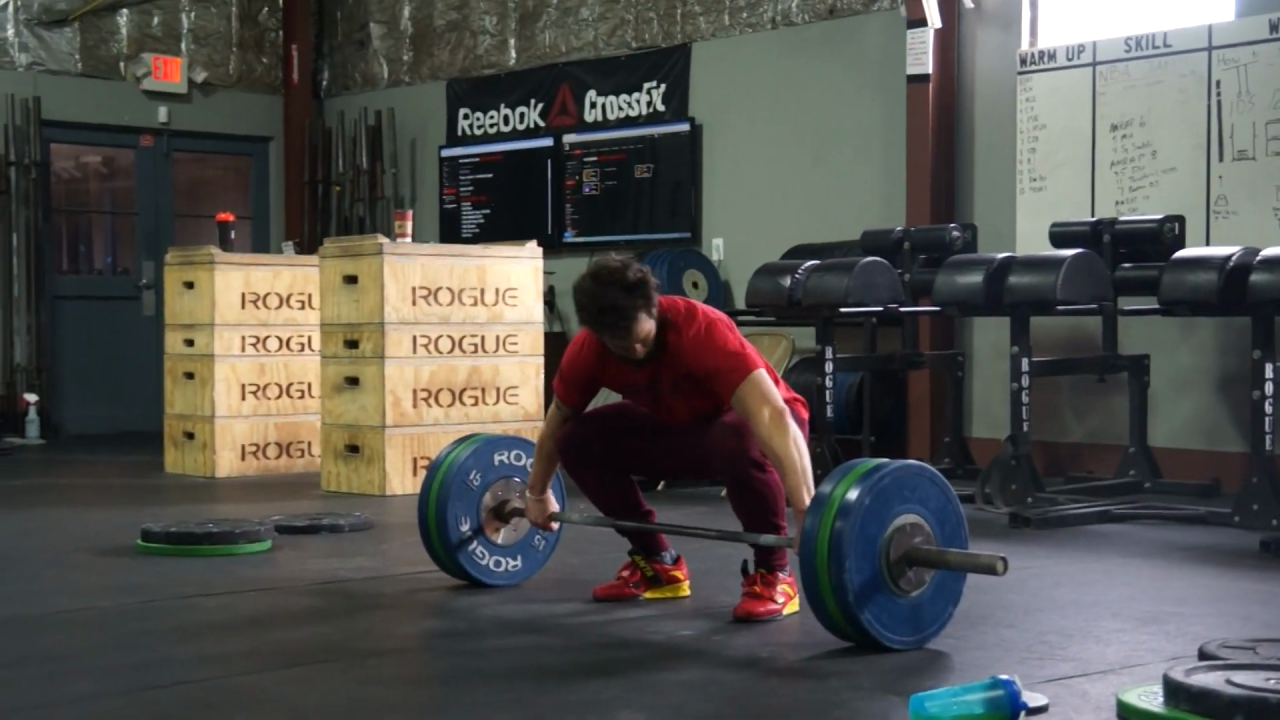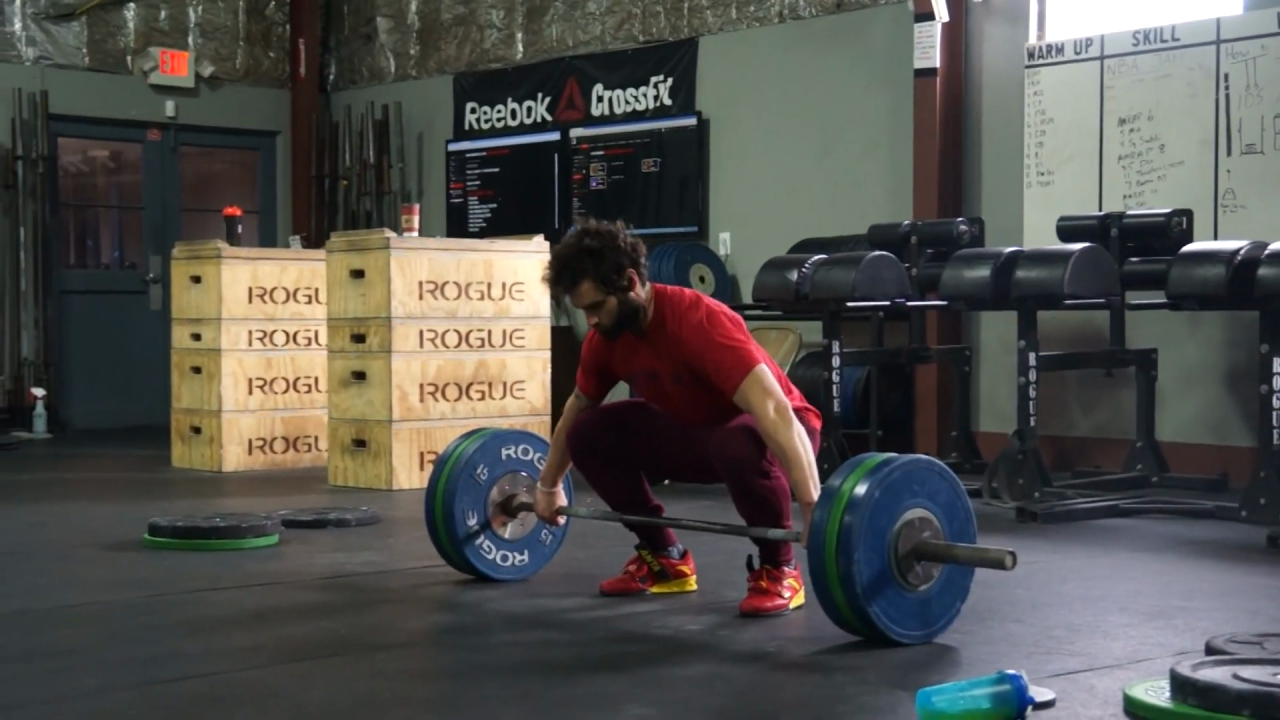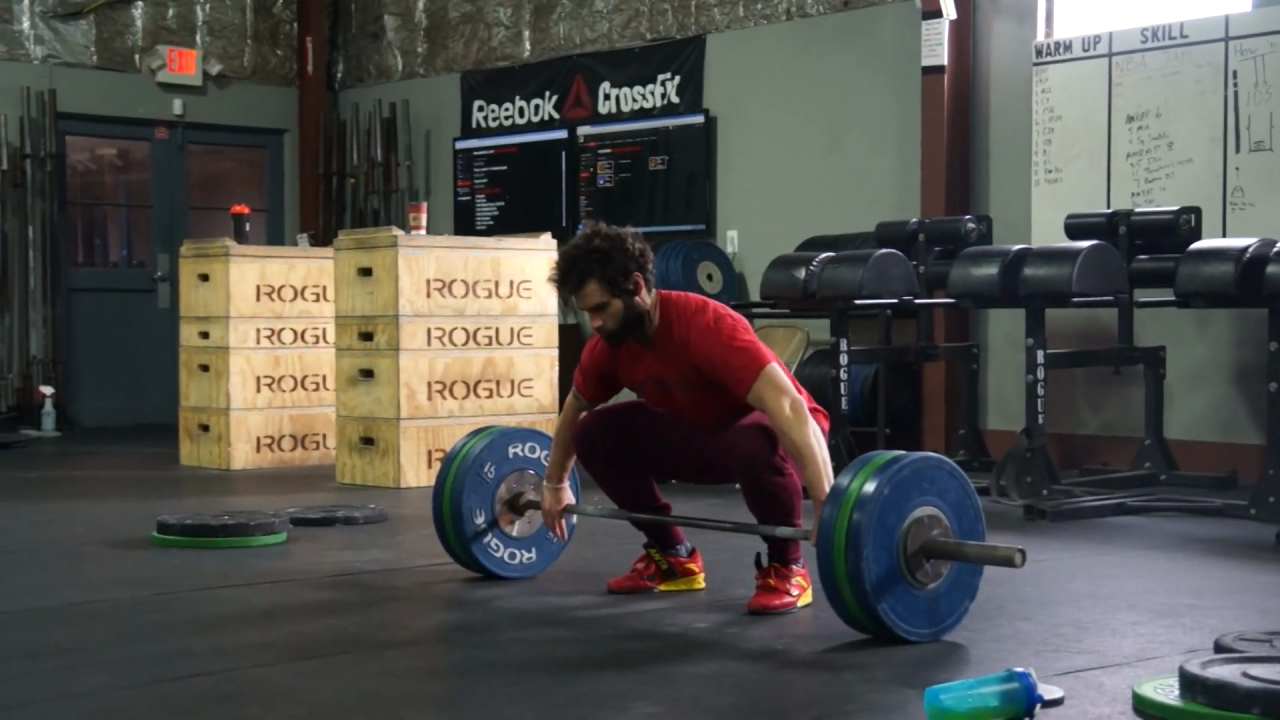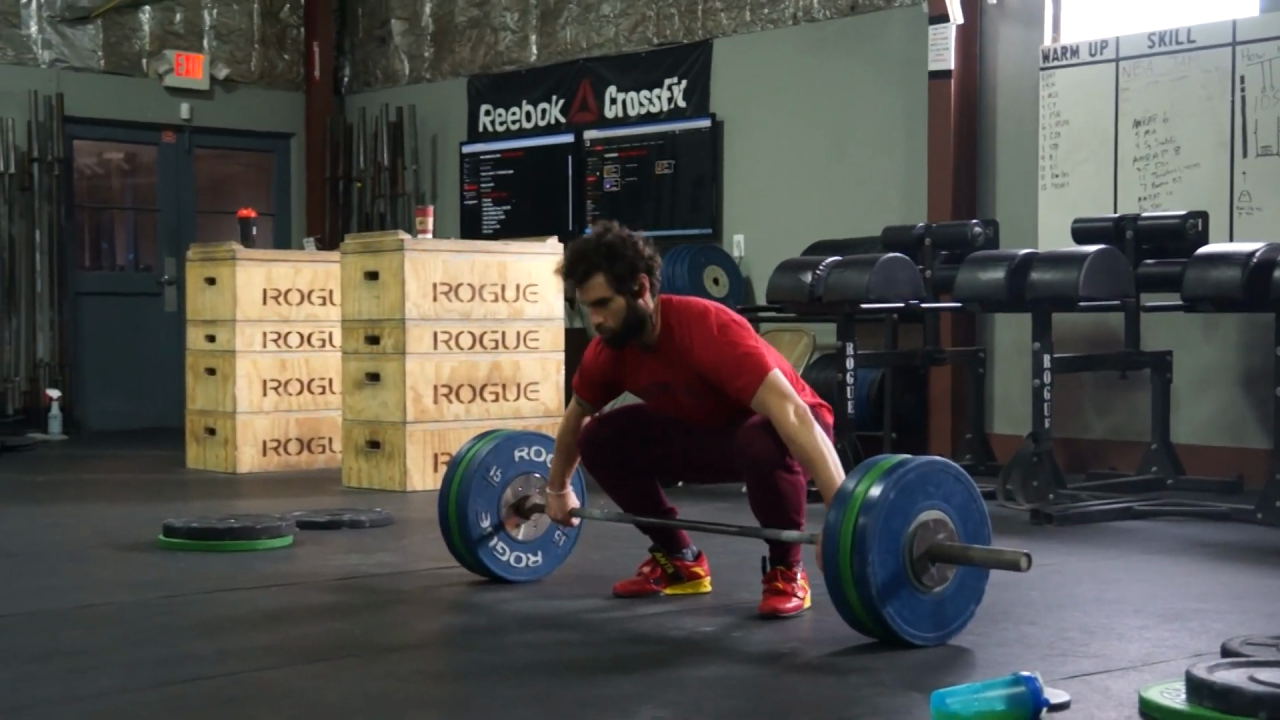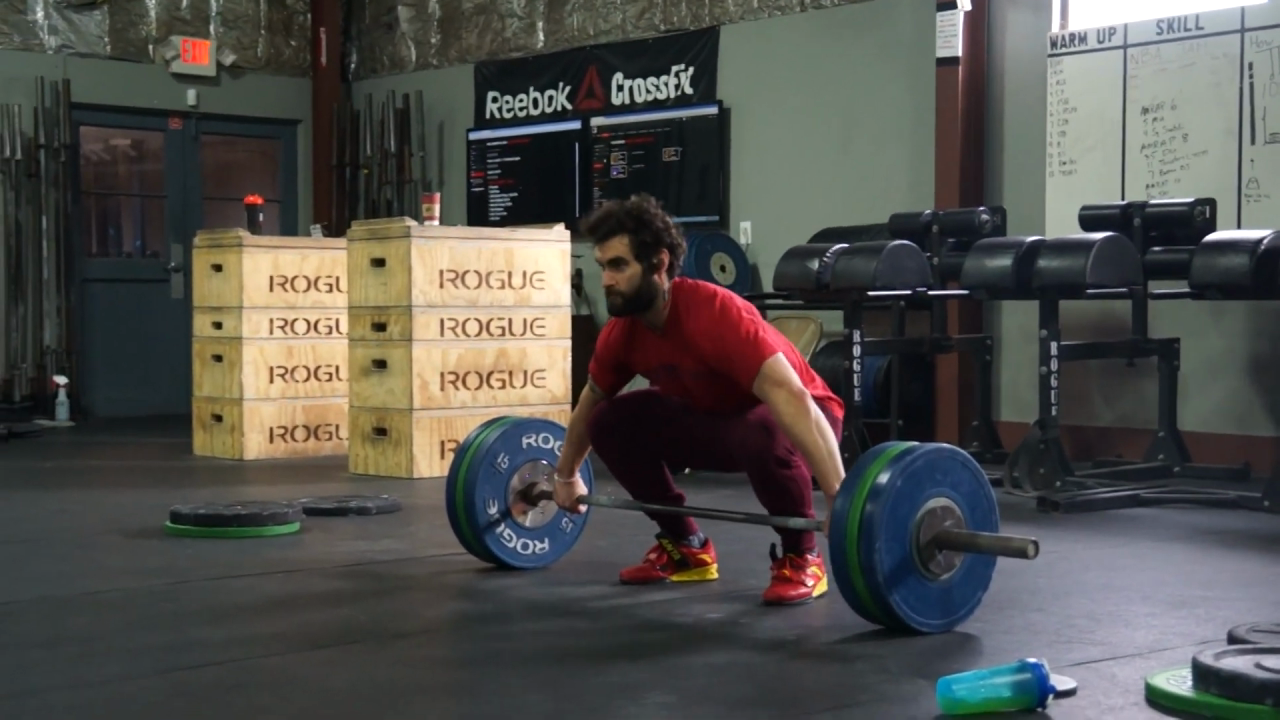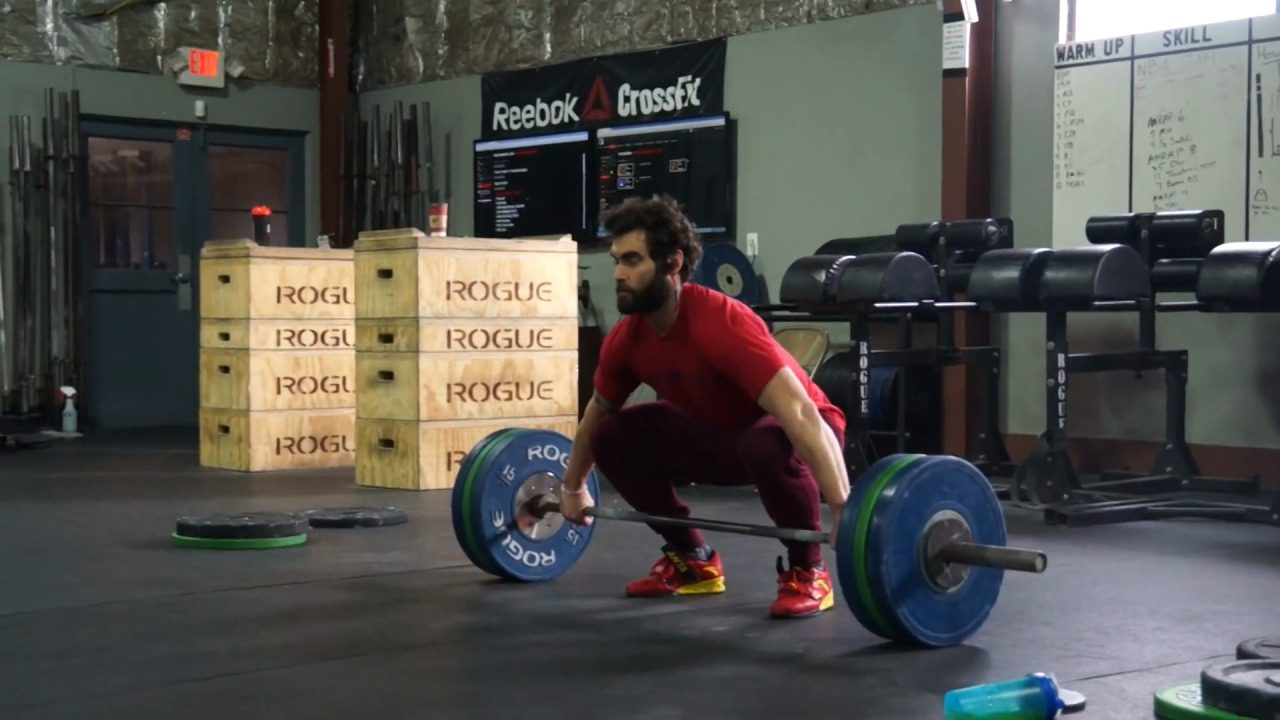
dt=0.3s
person 1, frame 1
left shoulder: (700, 330)
right shoulder: (588, 351)
left elbow: (773, 416)
right elbow: (559, 417)
left wrist: (808, 514)
right wrist: (537, 494)
left hip: (757, 424)
left knee: (738, 444)
right knee: (578, 441)
left ankle: (773, 575)
right ankle: (658, 563)
person 1, frame 2
left shoulder: (700, 322)
right shoulder: (605, 337)
left elbow: (773, 410)
right elbow: (579, 406)
left wrist: (813, 508)
right wrist: (549, 485)
left hip: (769, 432)
right hip: (696, 432)
left knee: (739, 446)
right knee: (587, 434)
left ankle: (779, 569)
right ankle: (665, 557)
person 1, frame 3
left shoulder: (707, 327)
right shoulder: (608, 346)
left elbow: (788, 408)
right elbow: (575, 410)
left wrist: (828, 507)
right wrist: (555, 485)
left hip: (780, 428)
right hip: (703, 432)
left knee: (757, 446)
right knee: (595, 435)
left ankle: (787, 568)
right ankle: (672, 556)
person 1, frame 4
left shoulder: (709, 331)
right shoulder: (607, 351)
left elbow: (791, 415)
right elbow: (577, 415)
right wrist: (558, 490)
left hip: (774, 425)
right hip: (706, 432)
left knee: (767, 447)
right knee: (599, 440)
left ankle: (786, 571)
right ankle: (678, 559)
person 1, frame 5
left shoulder: (714, 316)
right shoulder: (621, 333)
left elbow: (790, 399)
right elbow: (591, 401)
left wrist: (839, 498)
right wrist: (566, 476)
left hip: (795, 419)
right hip: (716, 417)
left knee: (761, 438)
right knee: (609, 422)
left ankle: (801, 558)
right ankle: (685, 546)
person 1, frame 6
left shoulder: (722, 323)
right shoulder: (626, 338)
left elbow: (798, 411)
right elbow: (599, 409)
left wrist: (843, 508)
right wrist: (573, 488)
left hip: (791, 431)
right hip: (719, 433)
left knee: (769, 447)
right knee: (611, 437)
left ankle: (808, 570)
right ankle: (691, 558)
